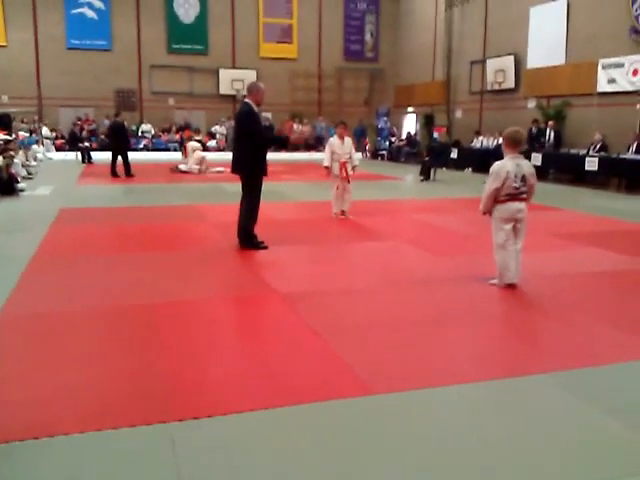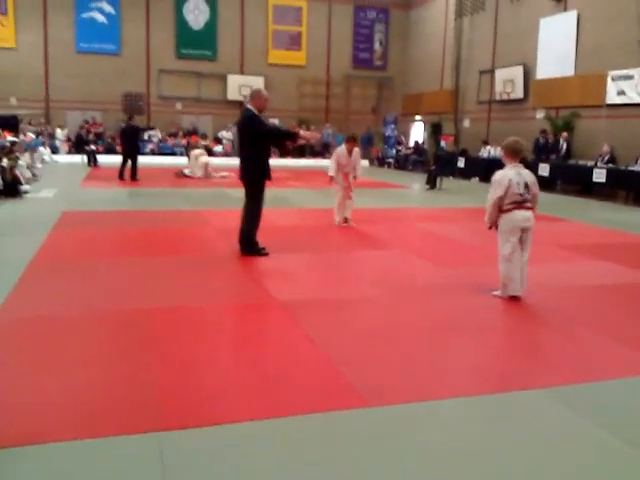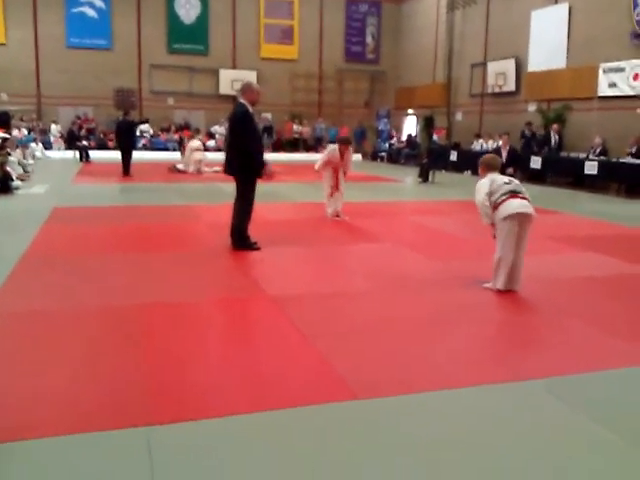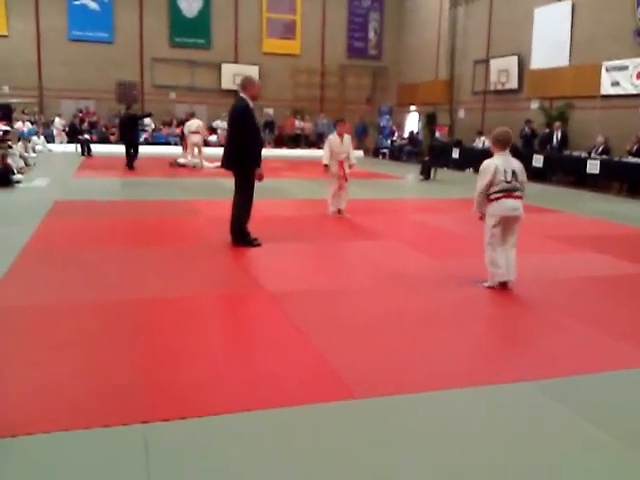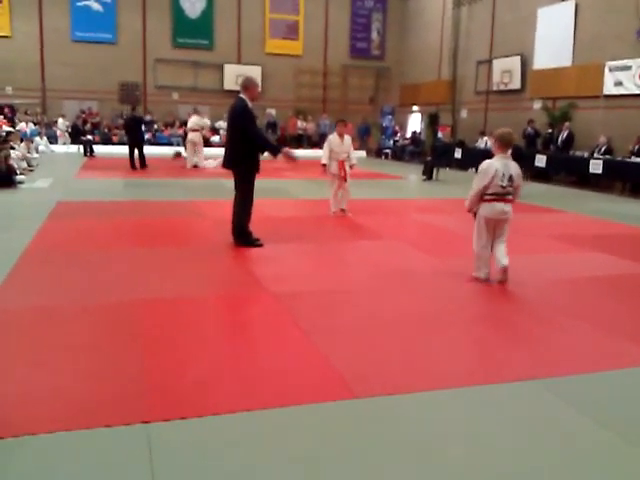
dt=0.4s
person 1, frame 1
left shoulder: (246, 111)
right shoulder: (248, 112)
left elbow: (259, 134)
right elbow: (263, 135)
left wrist: (282, 140)
right wrist: (287, 141)
left hip: (248, 162)
right hip: (250, 163)
left knee: (249, 199)
right knee: (251, 200)
left ankle: (245, 236)
right ankle: (248, 239)
person 1, frame 2
left shoulder: (250, 116)
right shoulder: (250, 117)
left elbow: (268, 134)
right elbow: (271, 130)
left wrist: (295, 136)
right wrist: (298, 135)
left hip: (253, 168)
right hip: (254, 169)
left knee: (252, 205)
right knee: (253, 205)
left ankle: (247, 242)
right ankle: (248, 245)
person 1, frame 3
left shoulder: (240, 111)
right shoulder: (243, 113)
right elbow: (249, 143)
left wrist: (260, 164)
right wrist: (263, 166)
left hip: (243, 165)
right hip: (245, 166)
left knee: (242, 200)
right knee: (244, 201)
left ankle: (238, 237)
right ankle: (240, 239)
person 1, frame 4
left shoulder: (240, 105)
right shoulder: (244, 108)
right elbow: (247, 140)
left wrist: (254, 164)
right wrist: (256, 166)
left hip: (241, 159)
right hip: (244, 162)
left knee: (242, 196)
right knee: (244, 197)
left ankle: (238, 233)
right ankle: (240, 235)
person 1, frame 5
left shoulder: (239, 105)
right shoulder: (243, 108)
right elbow: (255, 135)
left wrist: (274, 149)
right wrist: (279, 150)
left hip: (239, 158)
right hip: (243, 161)
left knee: (242, 196)
right knee: (245, 197)
left ankle: (240, 233)
right ankle: (242, 236)
person 2, frame 1
left shoulder: (500, 166)
right shoulder: (528, 166)
left elbow: (490, 190)
right elbow: (531, 189)
left wrist: (484, 207)
left hip: (502, 209)
right hip: (520, 209)
left knee: (503, 244)
right knee: (516, 244)
left ankle: (506, 278)
right ankle: (513, 277)
person 2, frame 2
left shoulder: (501, 175)
right shoulder: (529, 175)
left elbow: (493, 201)
right elbow: (534, 198)
left wrist: (491, 220)
left hip: (509, 218)
right hip: (527, 217)
left knee: (508, 256)
right knee: (522, 256)
left ankle: (509, 290)
right ankle: (517, 290)
person 2, frame 3
left shoulder: (484, 182)
right shoulder: (511, 179)
left elbow: (482, 201)
left wrist: (492, 222)
left hip: (507, 210)
right hip: (526, 208)
left knee: (504, 249)
right knee: (518, 250)
left ankle: (499, 284)
right ankle: (511, 284)
person 2, frame 4
left shoulder: (489, 164)
right shoulder: (518, 164)
left elbow: (481, 190)
right elbow: (522, 187)
left wrist: (480, 210)
left hip: (497, 207)
right hip: (516, 207)
left knee: (492, 243)
right knee: (509, 243)
left ankle: (498, 278)
right ankle: (506, 278)
person 2, frame 5
left shoulder: (488, 165)
right shoulder: (515, 167)
left elbow: (477, 189)
right elbow: (516, 191)
left wrist: (470, 205)
left hip: (487, 208)
right hip: (505, 209)
left knee: (482, 242)
right knee: (500, 240)
left ankle: (482, 273)
right ankle: (503, 264)
